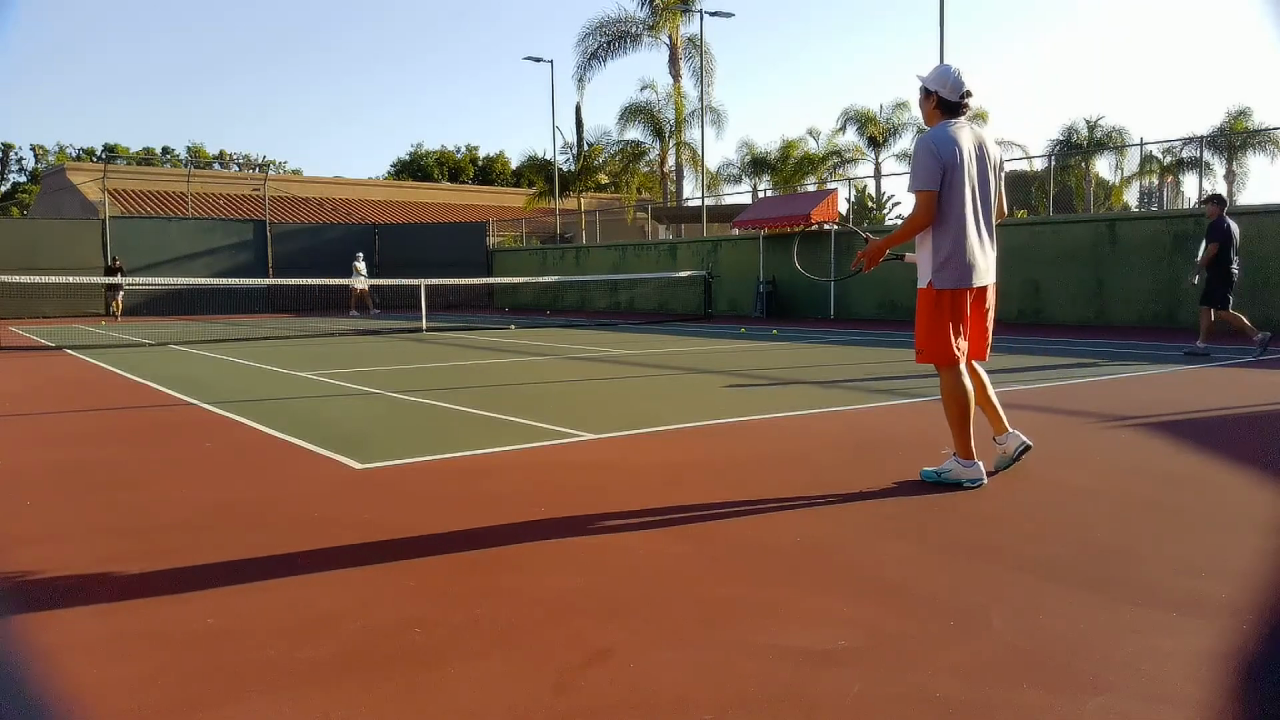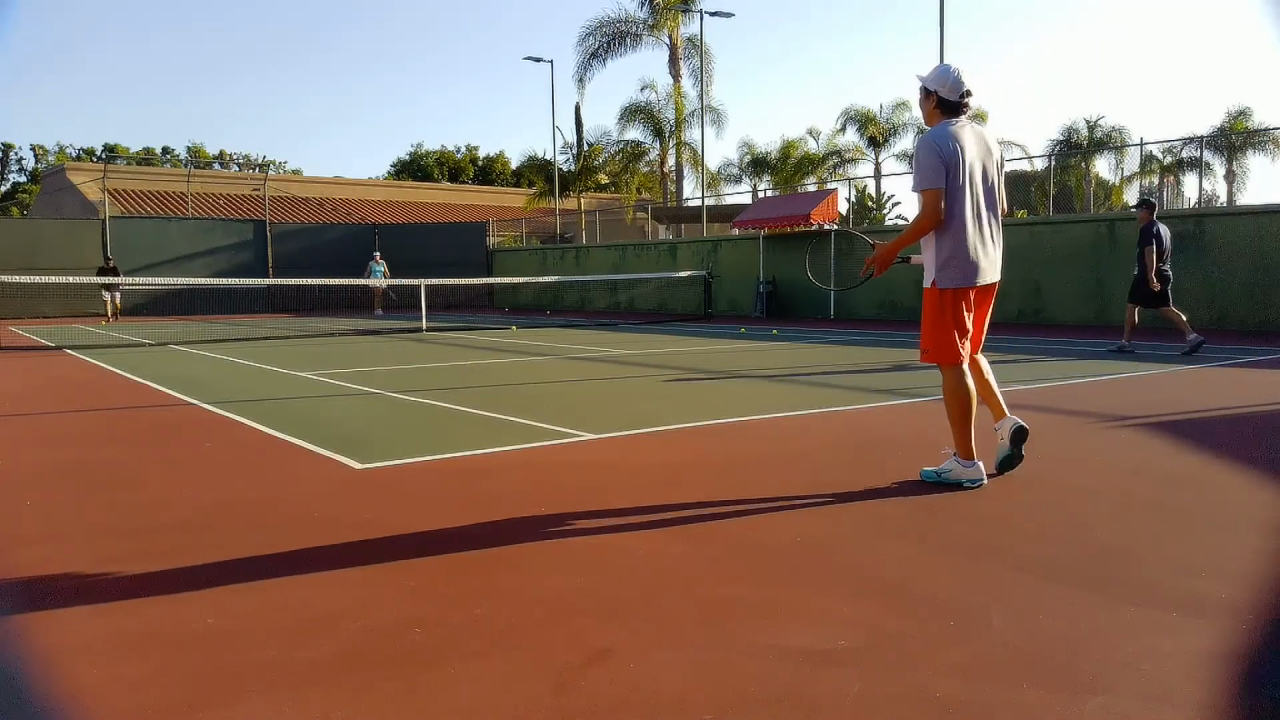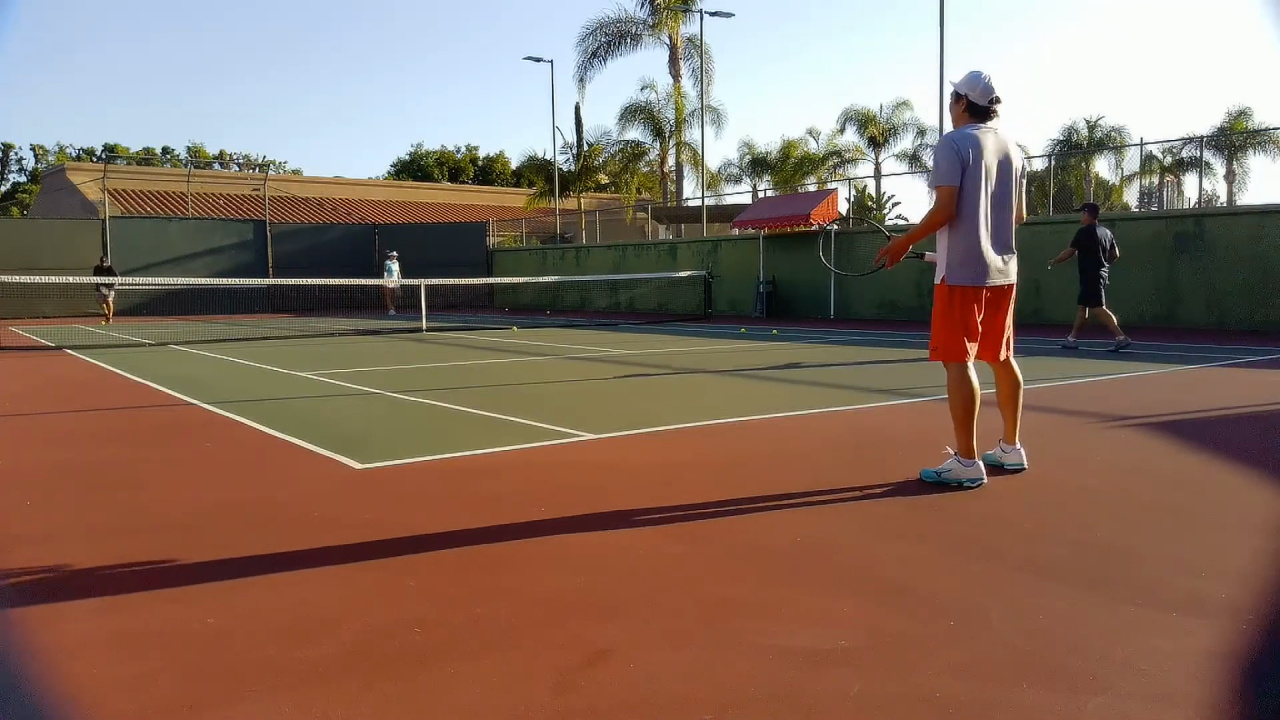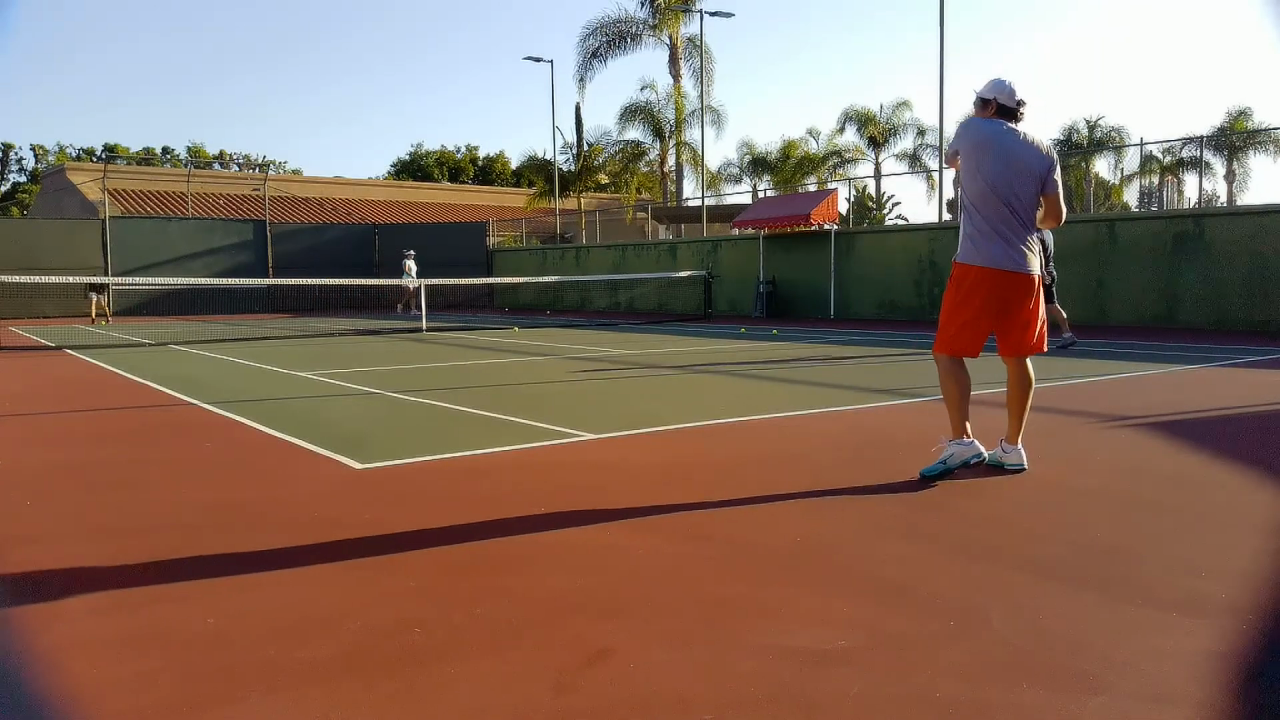
dt=0.5s
person 1, frame 1
left shoulder: (931, 142)
right shoulder: (987, 143)
left elbow: (924, 214)
right elbow: (999, 211)
left wrist: (883, 245)
left hip: (945, 273)
right hip: (982, 269)
left knee: (949, 364)
right knee: (967, 361)
left ankle: (966, 462)
right ankle: (1007, 437)
person 1, frame 2
left shoulder: (933, 142)
right shoulder: (987, 141)
left elbow: (932, 214)
right elbow: (1001, 207)
left wrist: (891, 249)
left hip: (950, 272)
right hip: (986, 267)
left knee: (952, 363)
right knee: (967, 354)
left ankle: (967, 463)
right ankle: (1006, 423)
person 1, frame 3
left shoulder: (954, 143)
right shoulder: (1012, 150)
left elbow: (944, 210)
right elbow: (1018, 216)
left wrist: (903, 243)
left hip: (962, 273)
right hip: (1003, 271)
left knee: (958, 361)
right knee: (1000, 358)
left ankle: (966, 461)
right ankle: (1011, 447)
person 1, frame 4
left shoulder: (972, 131)
right shoulder: (1043, 151)
left elbow: (952, 160)
right elbow: (1054, 216)
left hip: (977, 264)
right hip: (1024, 266)
left knee: (948, 352)
right knee: (1017, 357)
left ankle: (962, 441)
right ankle: (1012, 447)
